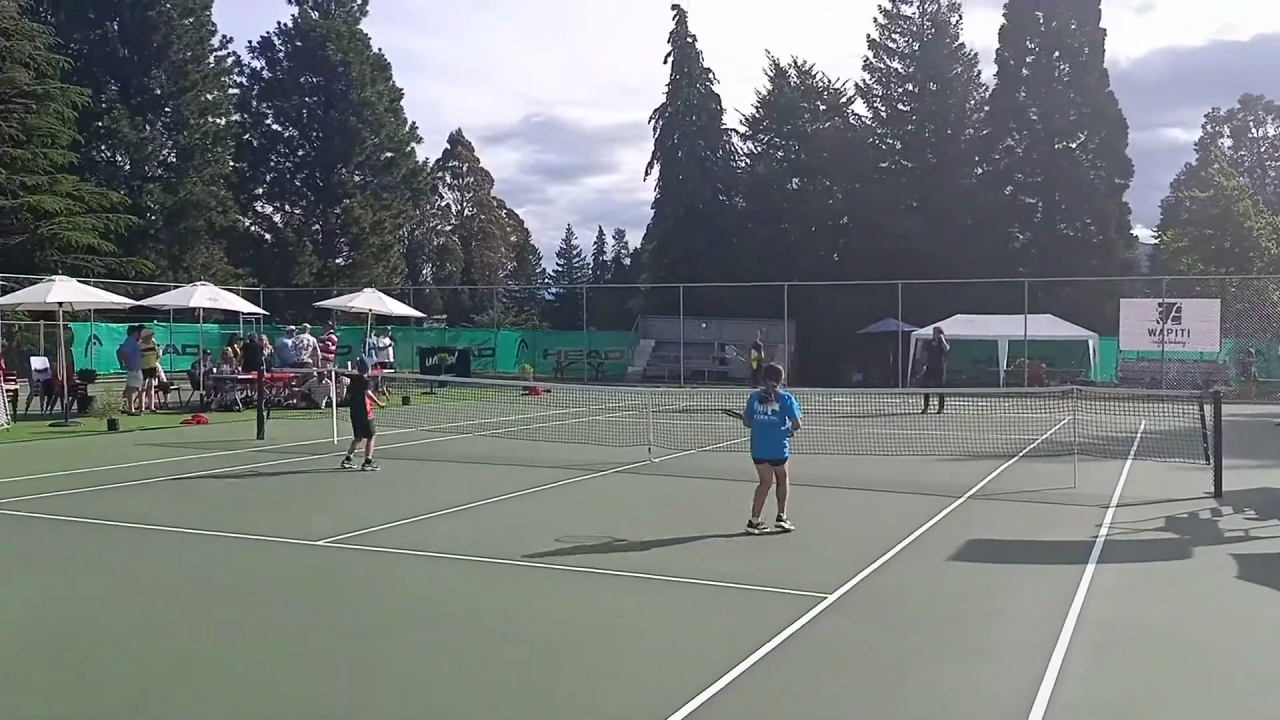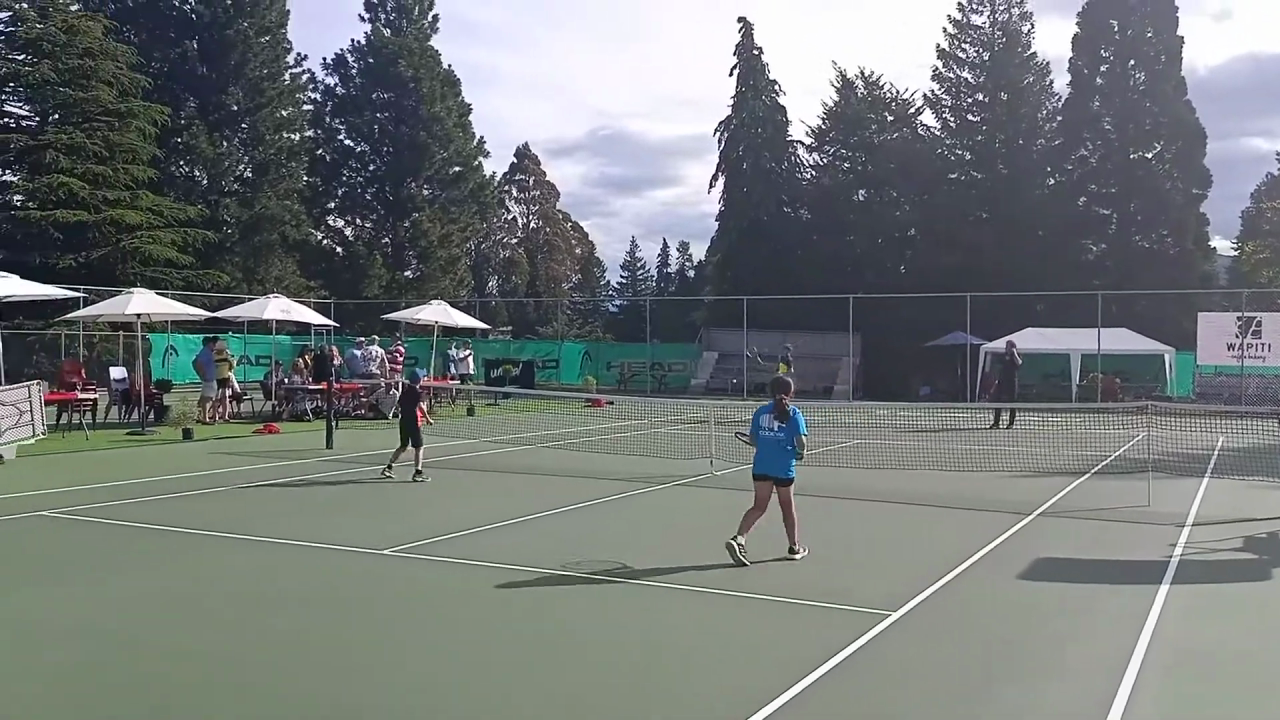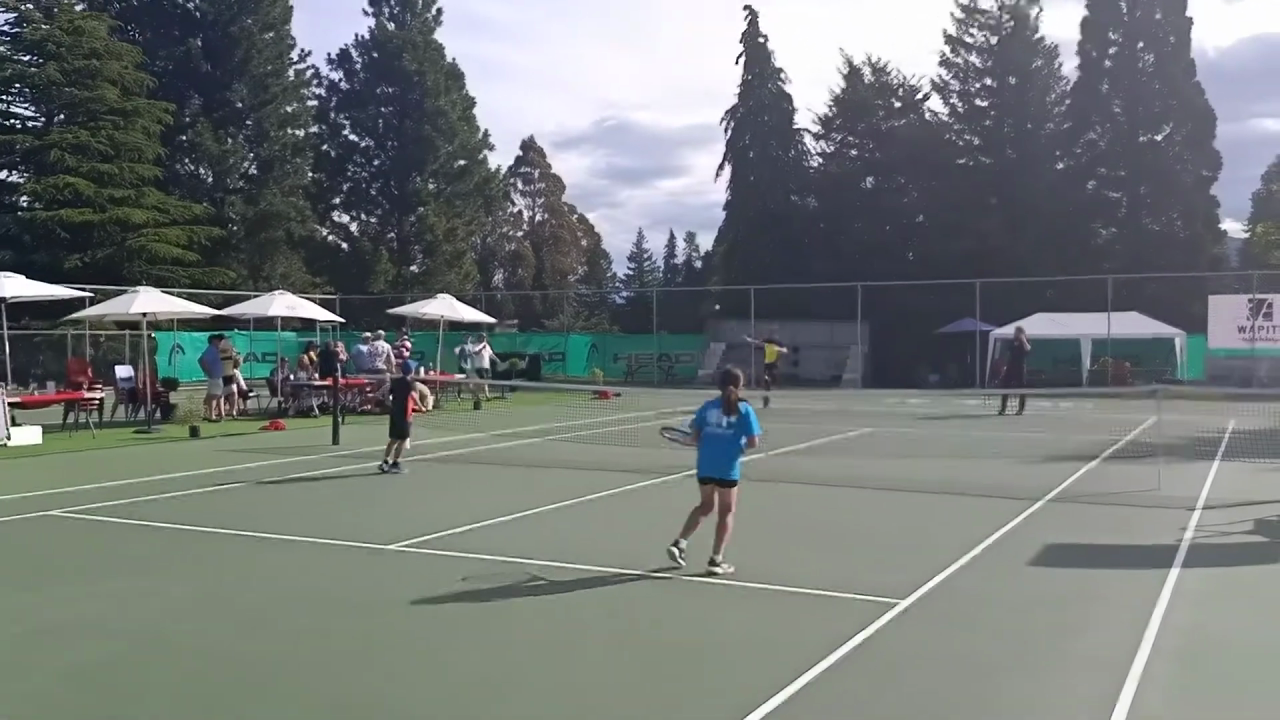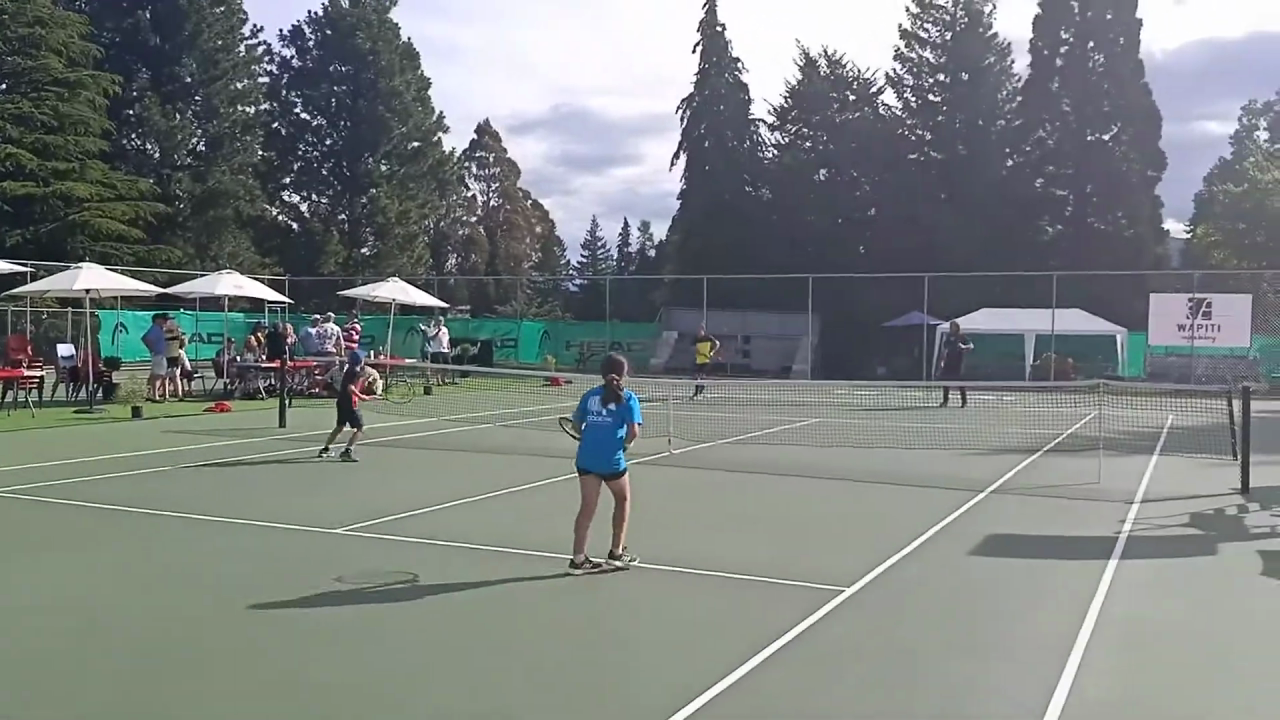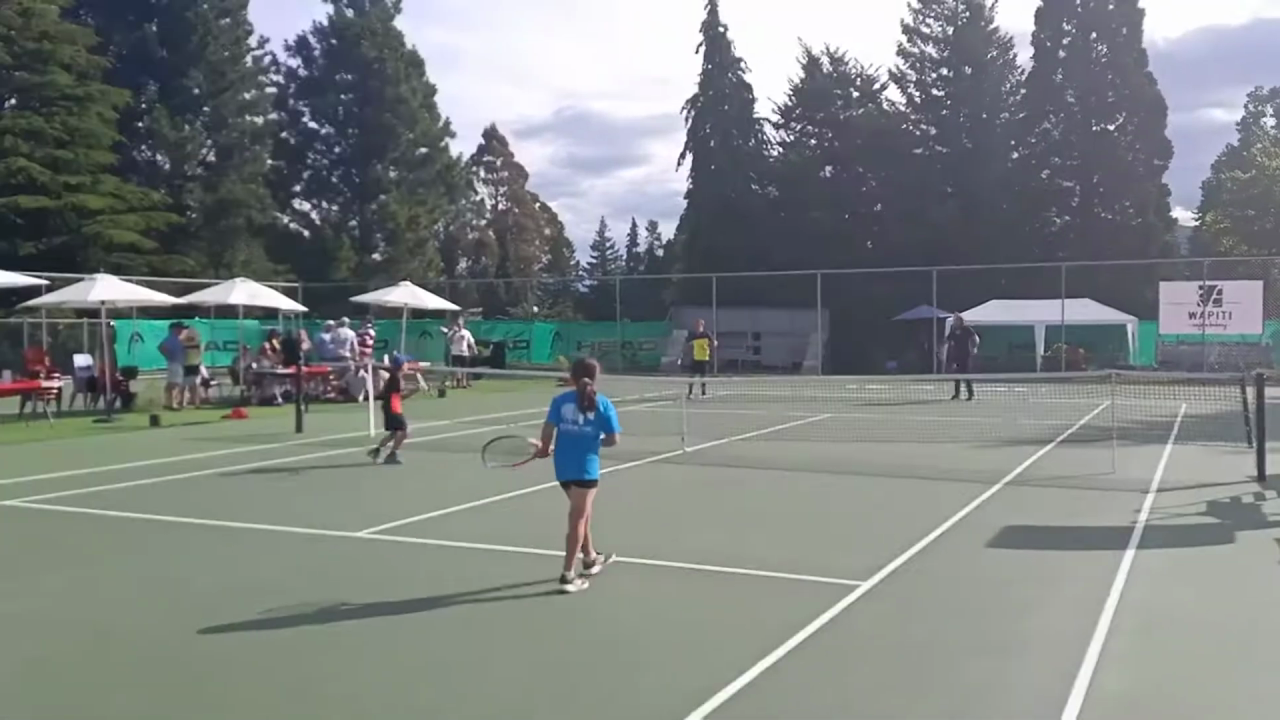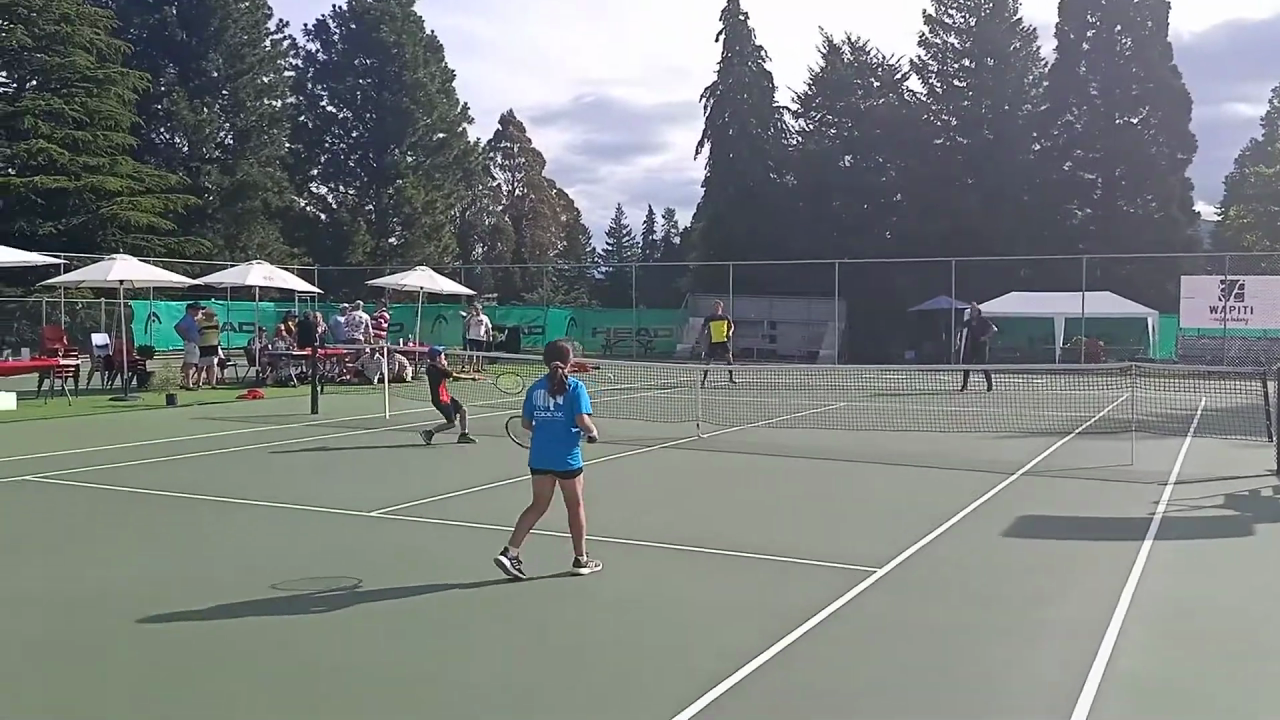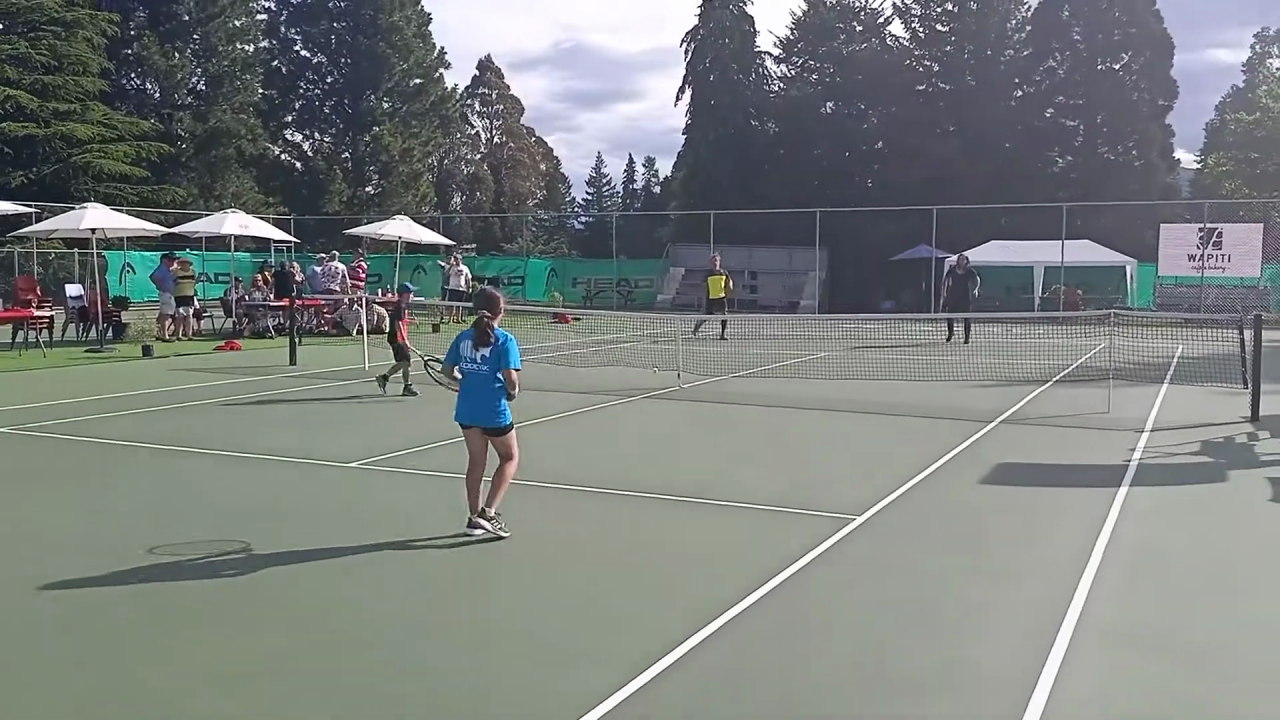
dt=0.4s
person 1, frame 1
left shoulder: (754, 396)
right shoulder: (786, 398)
left elbow: (747, 422)
right elbow: (796, 424)
right wrist: (788, 431)
left hip: (758, 447)
right hip: (777, 447)
left knee: (764, 483)
right knee: (782, 479)
left ankle: (754, 521)
right ankle: (781, 517)
person 1, frame 2
left shoulder: (760, 411)
right shoulder: (793, 413)
left elbow: (754, 439)
right elbow: (801, 443)
right wrist: (800, 453)
left hip: (761, 466)
right hip: (783, 468)
left knee: (759, 506)
right knee: (787, 506)
left ankle: (738, 540)
right ankle: (794, 548)
person 1, frame 3
left shoulder: (707, 407)
right shoulder: (744, 410)
left elbow: (695, 436)
right elbow: (753, 443)
right wrist: (742, 449)
left hip: (705, 466)
right hip: (727, 468)
left knee: (705, 506)
right knee: (726, 512)
left ankle: (679, 542)
right ankle: (716, 560)
person 1, frame 4
left shoulder: (590, 395)
right shoulder: (627, 398)
left elbow: (576, 423)
right elbow: (633, 432)
right wrist: (624, 442)
left hip: (586, 458)
right hip: (611, 460)
left knee: (587, 507)
right knee: (622, 501)
left ankle: (578, 559)
right ankle: (617, 552)
person 1, frame 5
left shoulder: (560, 401)
right shoulder: (603, 404)
left elbow: (547, 430)
right elbow: (612, 440)
left wrist: (544, 448)
left hip: (563, 467)
right hip: (585, 468)
left knee: (580, 514)
right knee: (578, 518)
left ankle: (591, 558)
right ankle: (568, 575)
person 1, frame 6
left shoulder: (536, 387)
right shoulder: (575, 387)
left elbow: (526, 421)
right elbow: (583, 422)
right wrist: (593, 433)
left hip: (539, 456)
right hip: (565, 457)
left knee: (538, 506)
right knee: (575, 506)
left ankle: (509, 553)
right ankle: (581, 560)
person 1, frame 7
left shoulder: (463, 337)
right shoulder: (505, 340)
left elbow: (448, 370)
right elbow: (511, 379)
right wrist: (512, 391)
left hip: (467, 411)
right hip: (494, 412)
left knee: (476, 462)
right knee: (509, 459)
left ankle: (475, 517)
right ankle: (487, 512)
